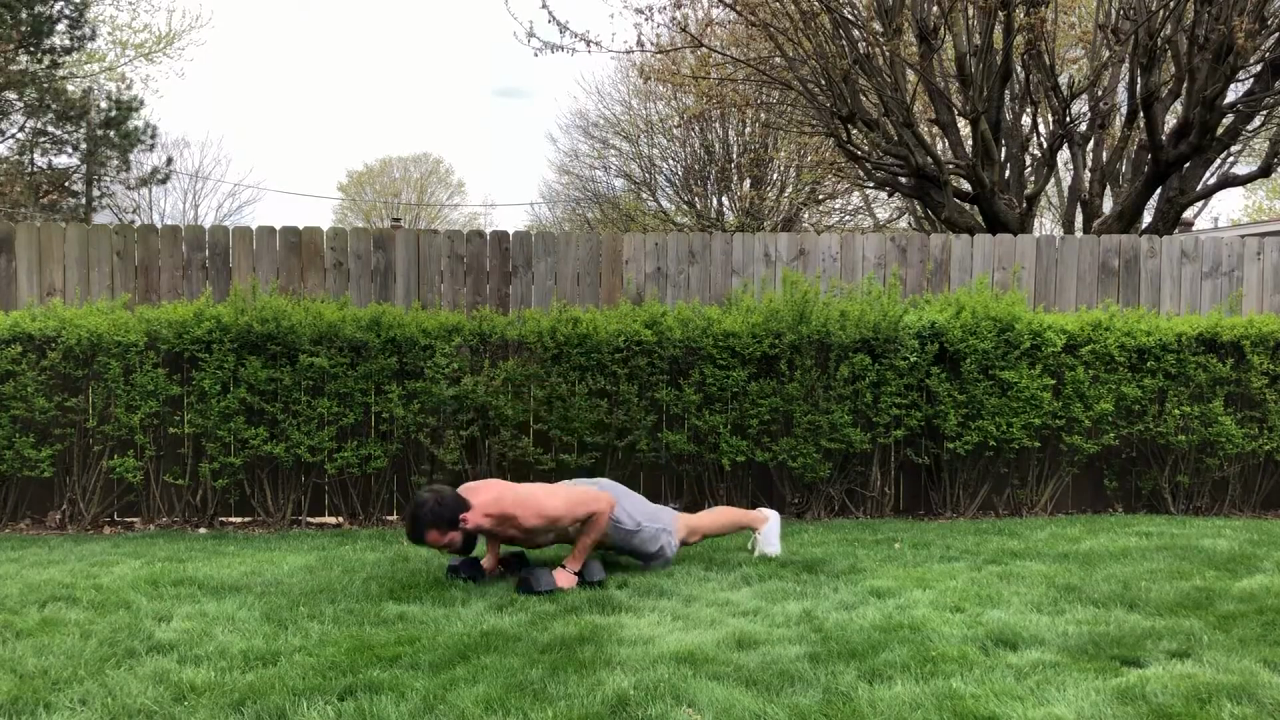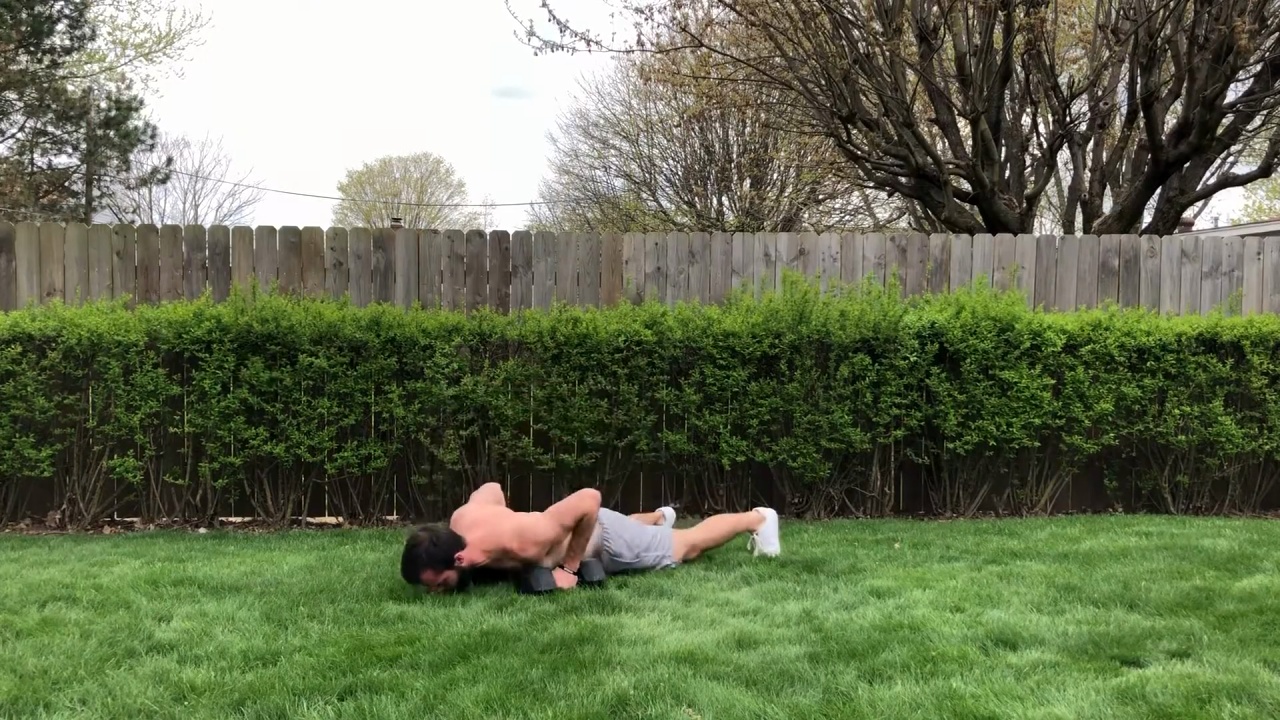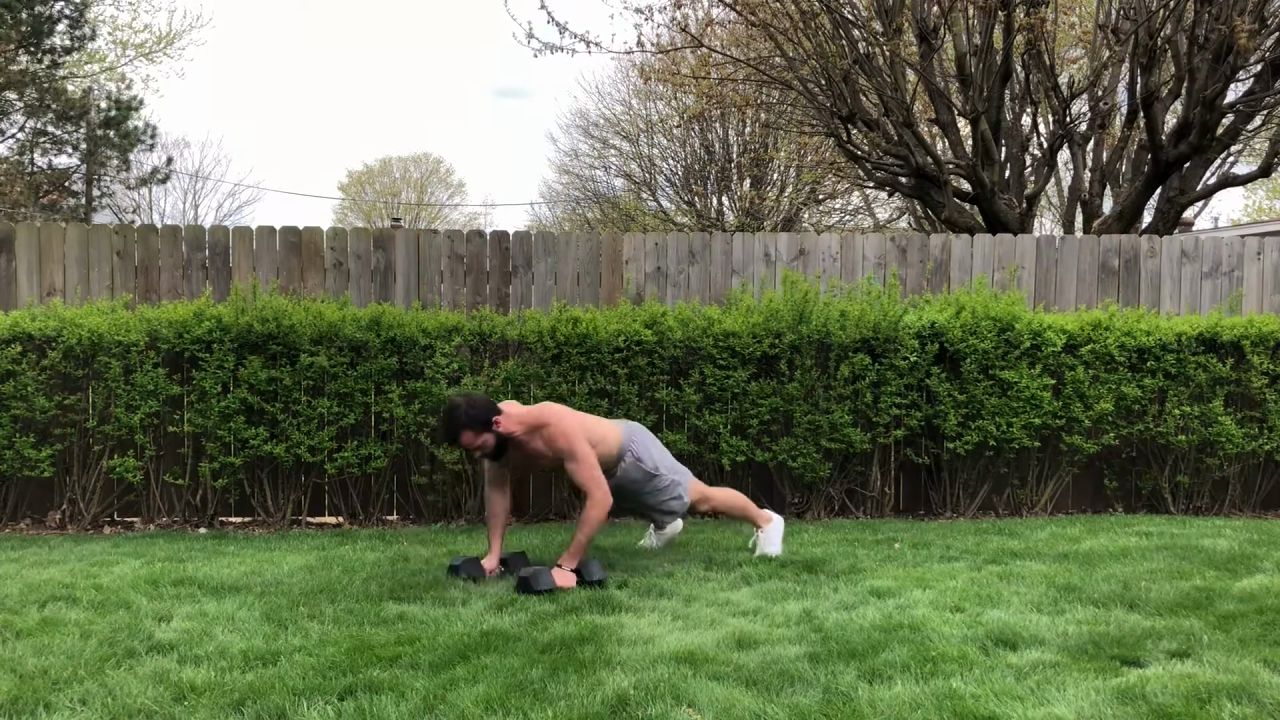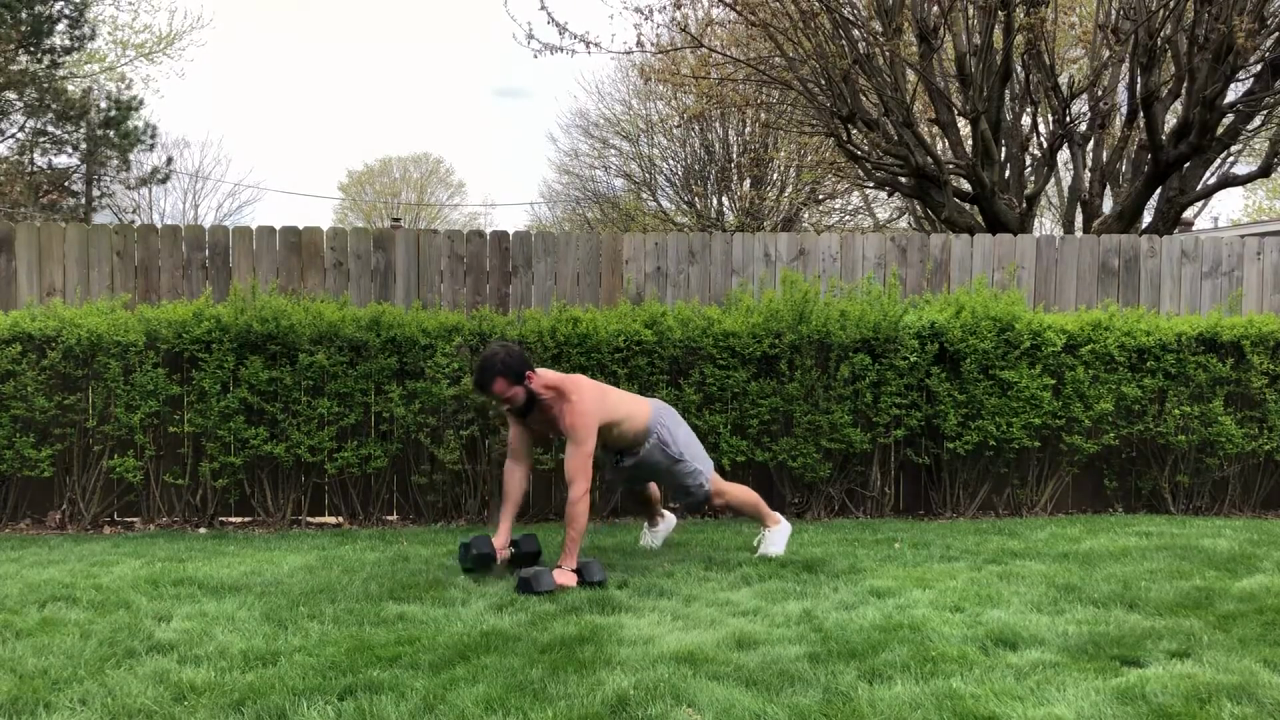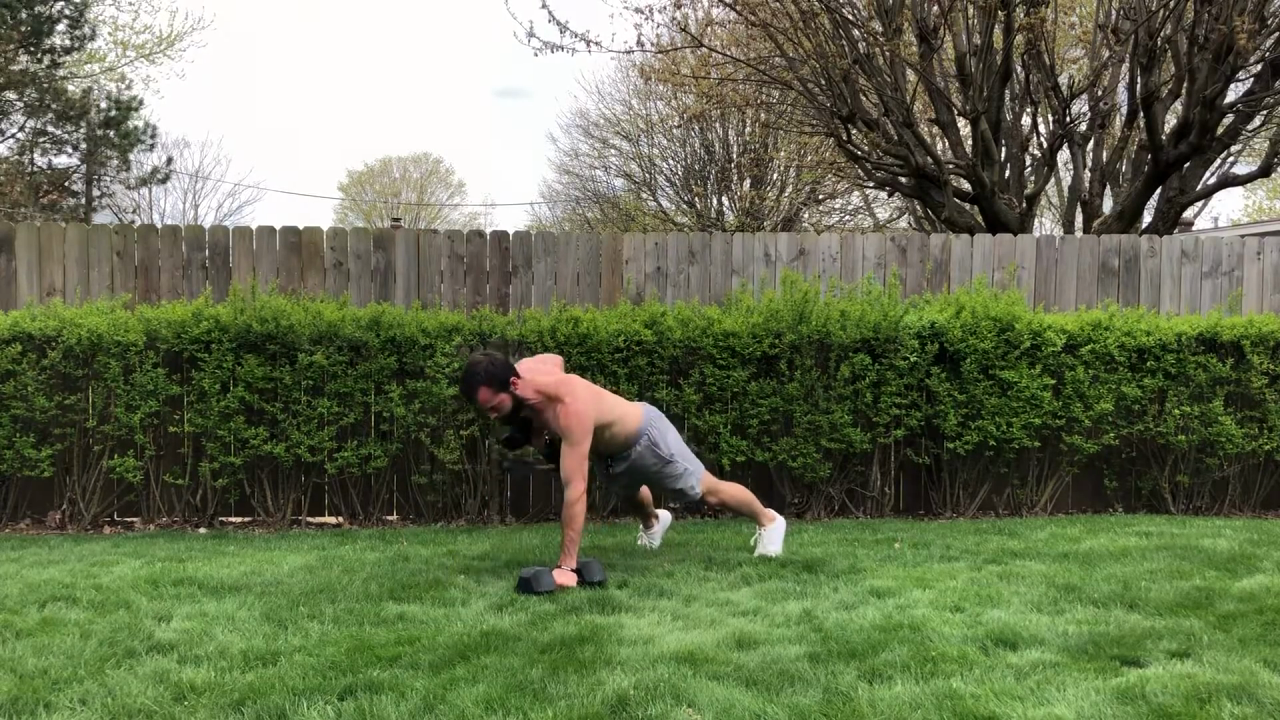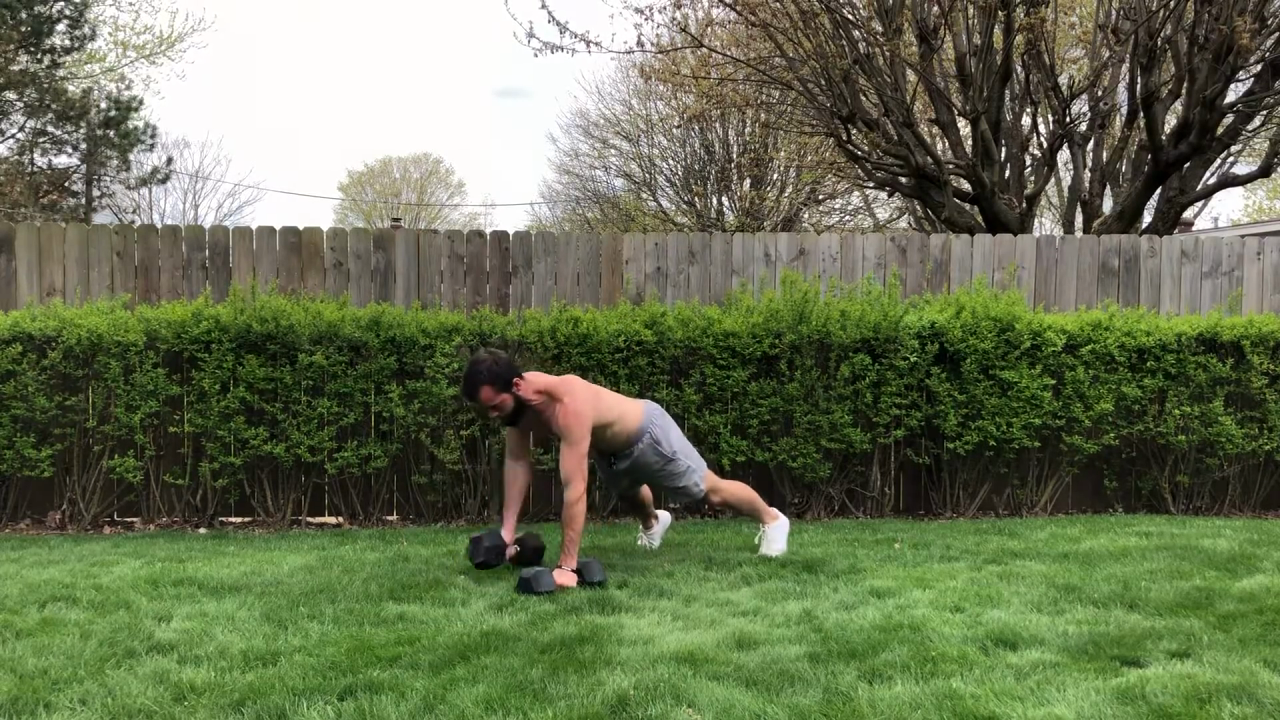
dt=0.4s
person 1, frame 1
left shoulder: (525, 514)
right shoulder: (467, 496)
left elbow: (603, 504)
left wrist: (571, 566)
right wrist: (492, 551)
left hip: (608, 509)
right hip: (576, 494)
left knee: (689, 529)
left ankle: (760, 519)
right ankle: (658, 512)
person 1, frame 2
left shoulder: (516, 544)
right shoulder: (463, 523)
left elbow: (590, 500)
right elbow: (493, 488)
left wrist: (569, 566)
left hip: (603, 542)
right hip: (572, 521)
left knee: (689, 546)
left ankle: (757, 518)
right ankle: (659, 517)
person 1, frame 3
left shoulder: (556, 429)
right shoulder: (492, 429)
left elbow: (600, 499)
right elbow: (498, 491)
left wrist: (566, 565)
right wrist: (494, 553)
left hip: (631, 451)
right hip: (601, 457)
left knee: (700, 499)
right knee: (637, 505)
left ankle: (766, 522)
right ankle: (664, 524)
person 1, frame 4
left shoulder: (577, 402)
right shoulder: (522, 395)
left elbow: (579, 489)
right elbow: (517, 462)
left wrist: (566, 565)
right wrist: (503, 530)
left hip: (656, 431)
right hip: (620, 444)
left knee: (715, 493)
right knee: (639, 488)
left ankle: (773, 523)
right ankle: (658, 521)
person 1, frame 5
left shoulder: (571, 404)
right shoulder: (520, 370)
left elbow: (575, 490)
right elbow: (556, 358)
left wrist: (566, 566)
right wrist: (536, 426)
left hip: (646, 437)
right hip: (606, 450)
left knee: (708, 492)
right knee: (631, 493)
left ankle: (768, 521)
right ankle: (653, 522)
person 1, frame 6
left shoulder: (569, 404)
right shoulder: (514, 401)
left elbow: (575, 490)
right elbow: (517, 461)
left wrist: (566, 565)
right wrist: (508, 529)
left hip: (648, 434)
right hip: (608, 448)
left knee: (711, 491)
right knee: (629, 491)
left ankle: (771, 519)
right ankle: (653, 522)
